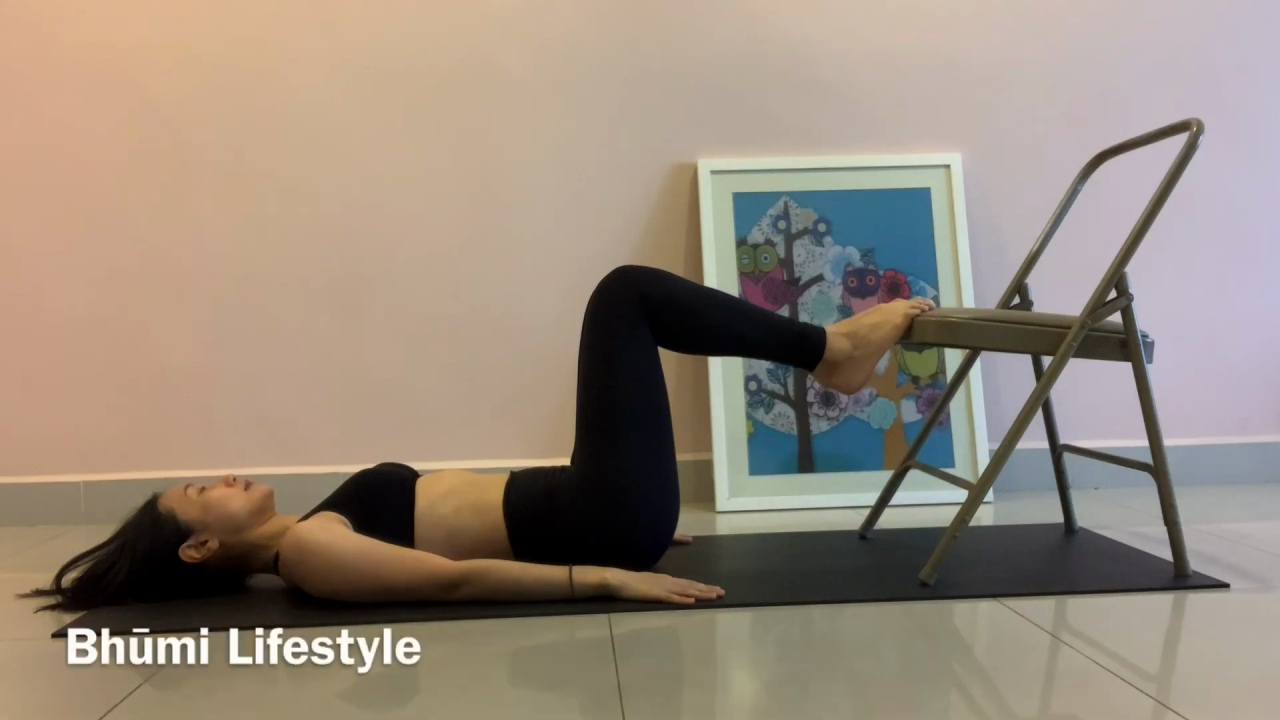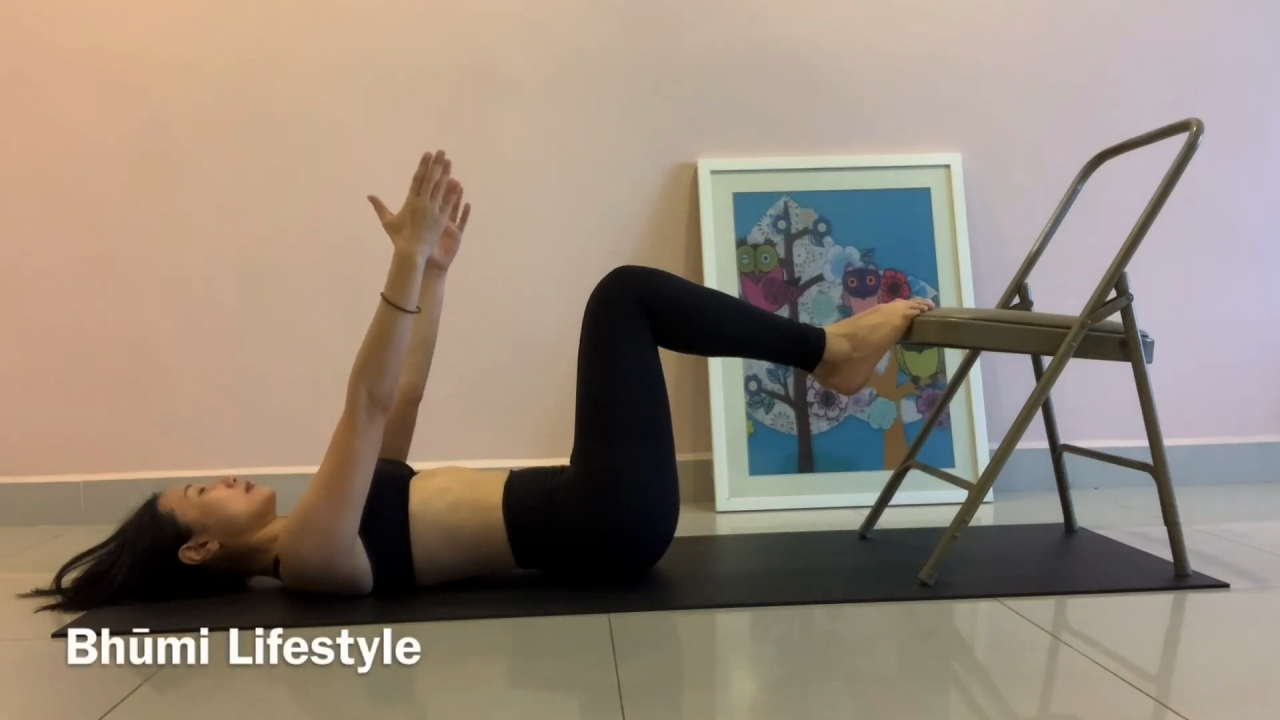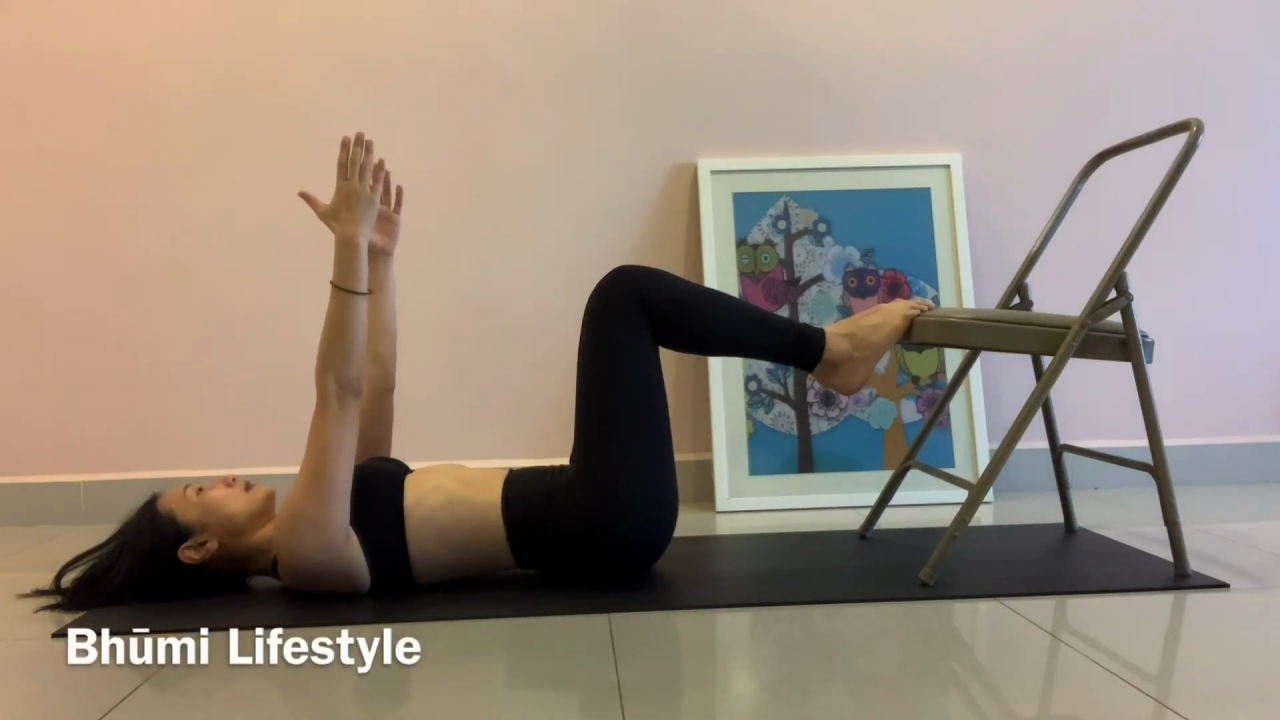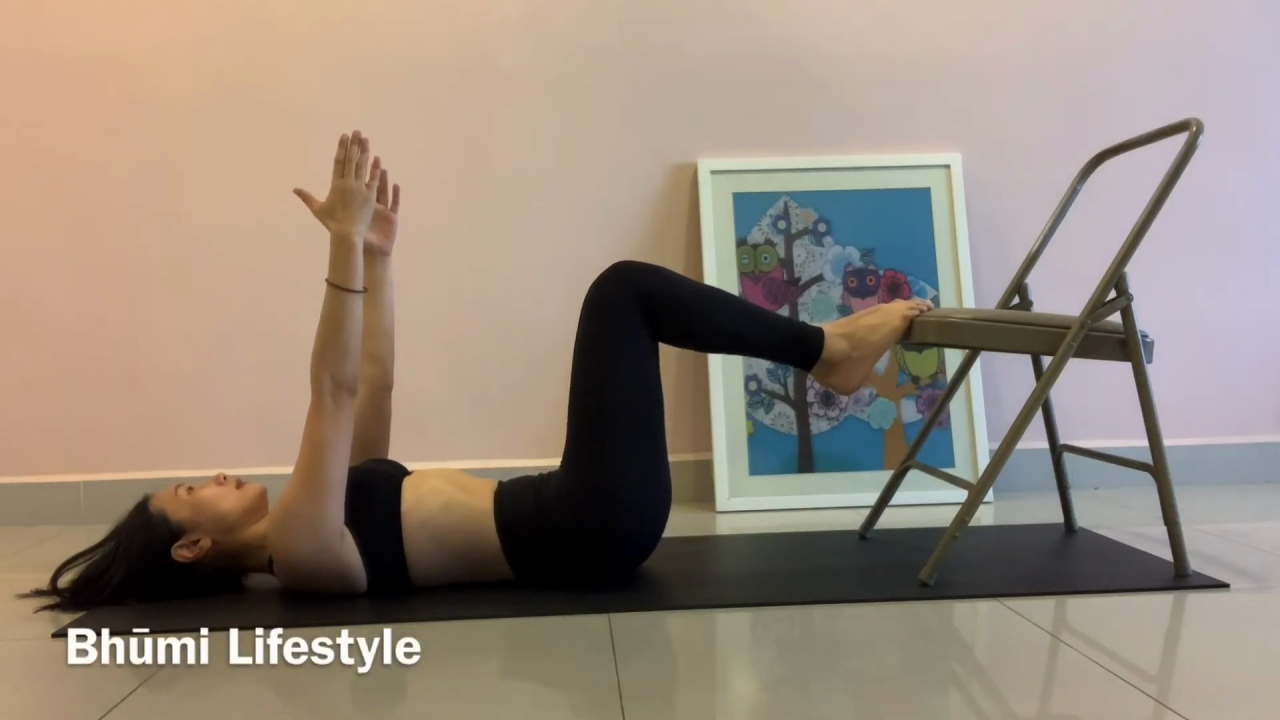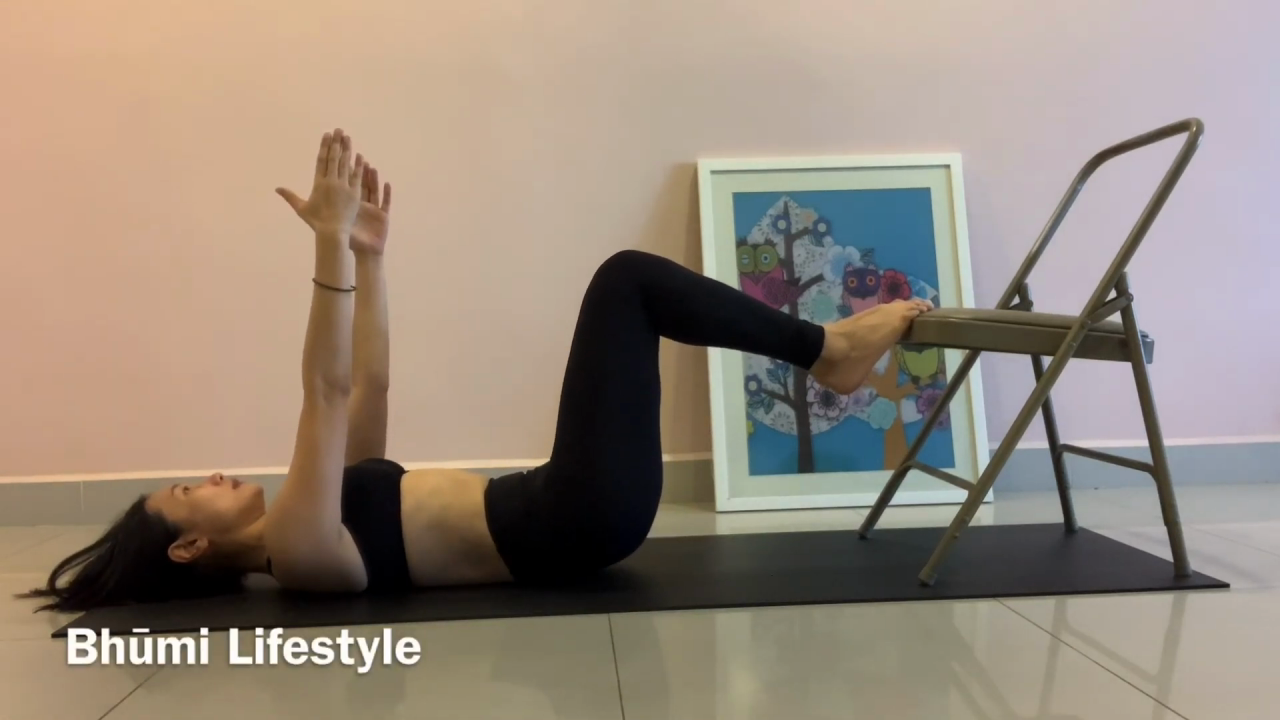
dt=1s
person 1, frame 1
left shoulder: (317, 535)
right shoulder: (305, 553)
right elbow: (452, 581)
right wrist: (607, 577)
left hip: (589, 510)
right hip: (601, 522)
left knee: (630, 299)
right knee: (624, 295)
left ankle: (825, 352)
right ankle: (827, 347)
person 1, frame 2
left shoulder: (318, 536)
right shoulder: (310, 554)
left elbow: (401, 401)
right elbow: (365, 403)
left wrist: (434, 271)
right wrist: (405, 259)
left hip: (596, 516)
right hip: (605, 522)
left knee: (631, 295)
right knee: (622, 296)
left ankle: (824, 352)
right ankle: (826, 348)
person 1, frame 3
left shoulder: (322, 531)
right shoulder: (307, 553)
left elbow: (375, 387)
right elbow: (339, 394)
left wrist: (378, 256)
right wrist: (347, 244)
left hip: (593, 517)
right hip: (603, 521)
left knee: (629, 297)
right knee: (622, 294)
left ankle: (823, 352)
right ankle: (826, 348)
person 1, frame 4
left shoulder: (315, 527)
right shoulder: (302, 552)
left elbow: (372, 386)
right elbow: (334, 392)
left wrist: (376, 256)
right wrist: (343, 243)
left hip: (581, 519)
right hip: (593, 525)
left knee: (627, 294)
right knee: (621, 290)
left ankle: (822, 352)
right ankle: (825, 347)
person 1, frame 5
left shoulder: (312, 529)
right shoulder: (298, 551)
left elbow: (368, 387)
right elbow: (326, 392)
left wrist: (366, 256)
right wrist: (329, 244)
left hip: (572, 512)
right hip: (582, 515)
left knee: (632, 284)
right knee: (625, 279)
left ankle: (823, 351)
right ankle: (825, 346)
